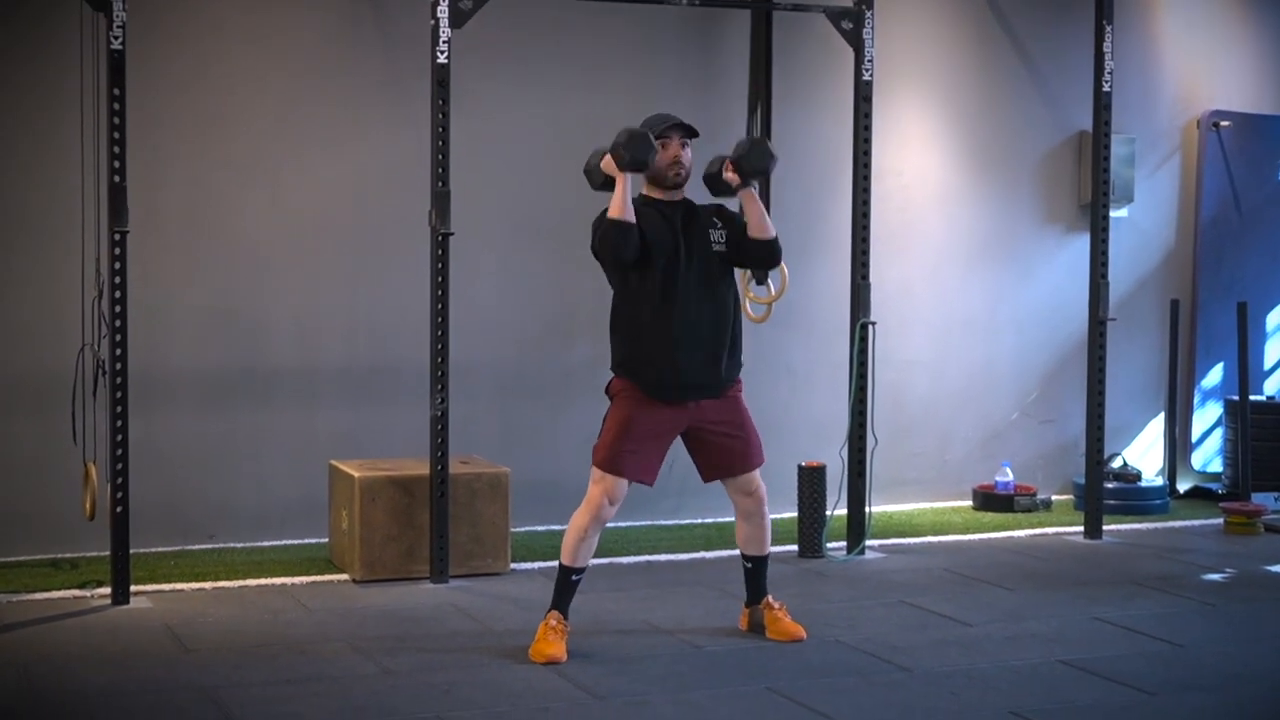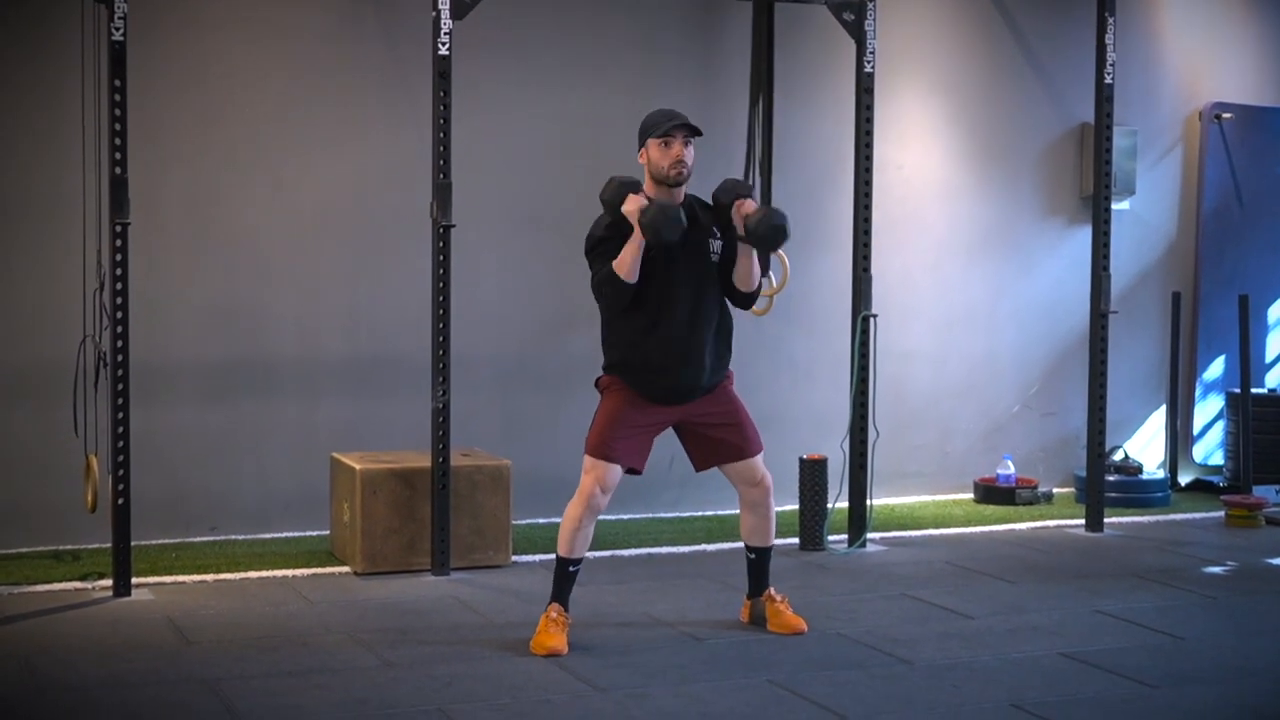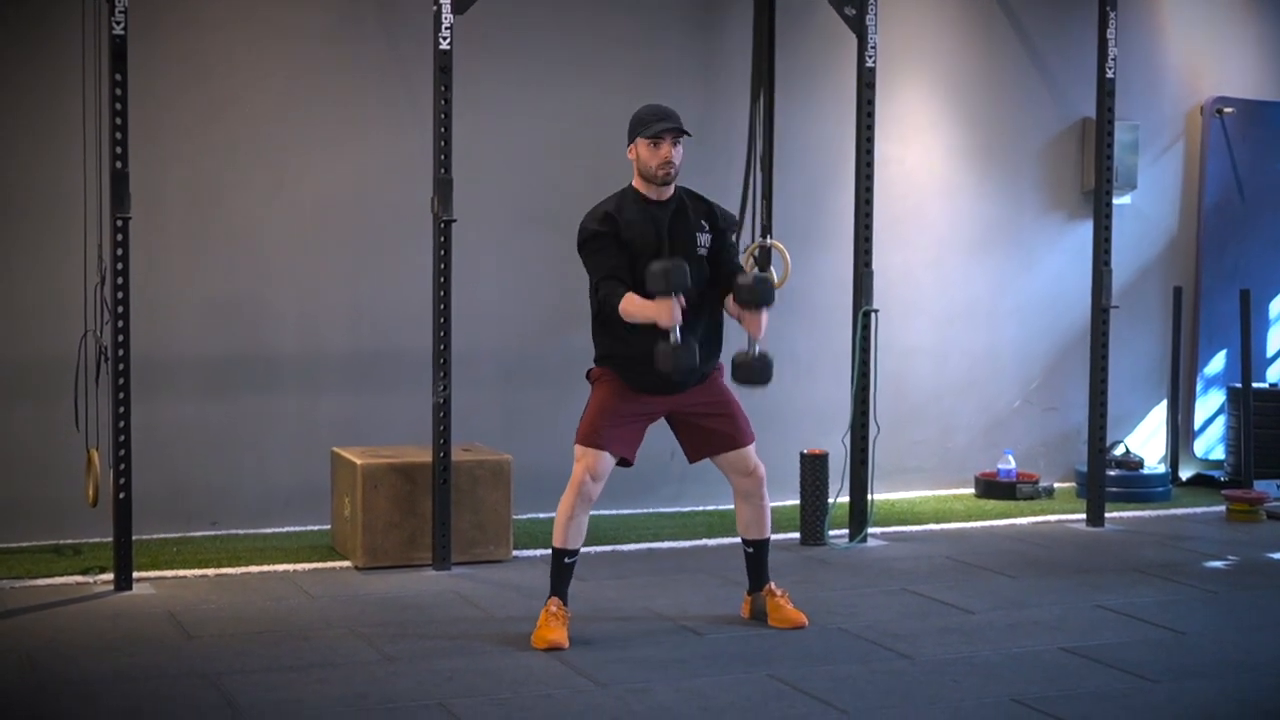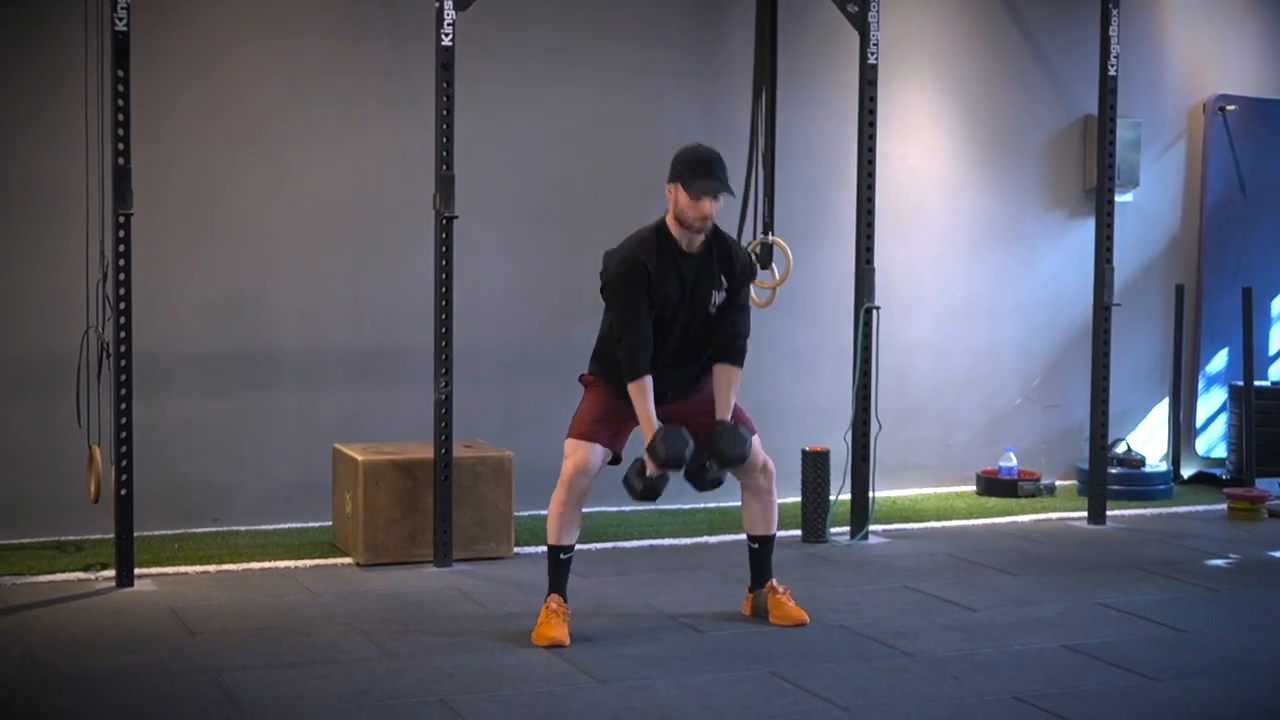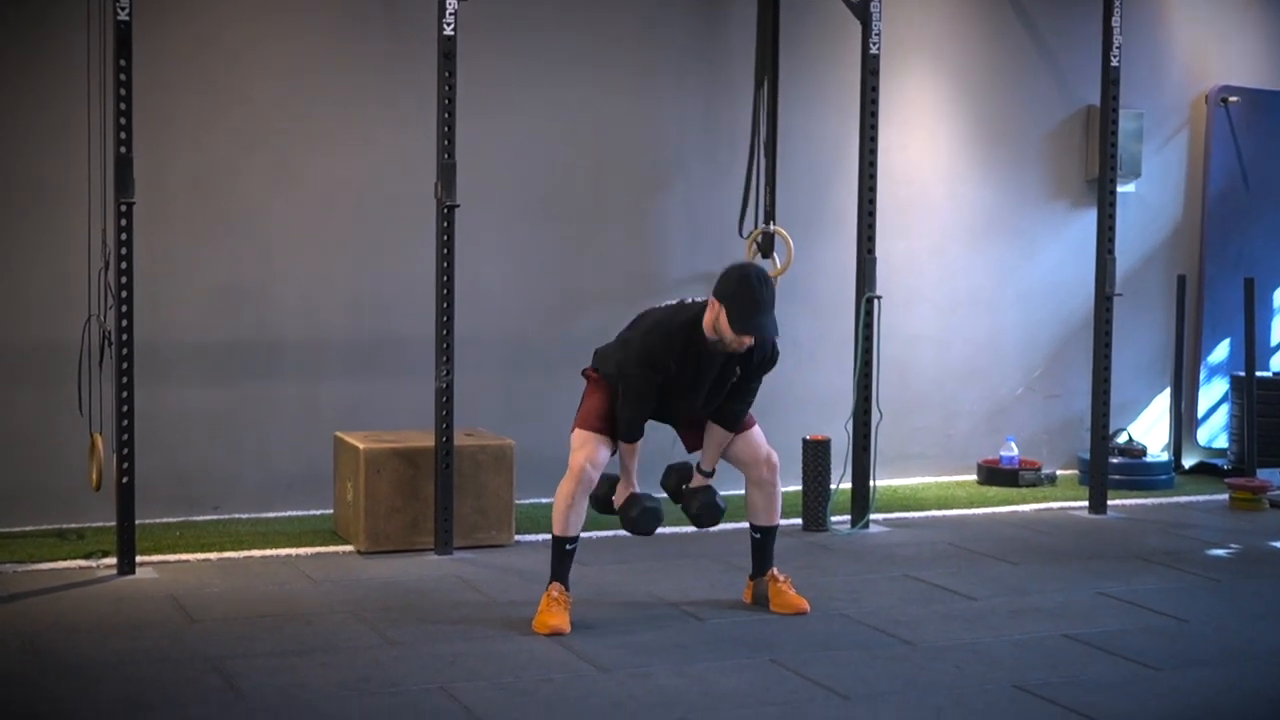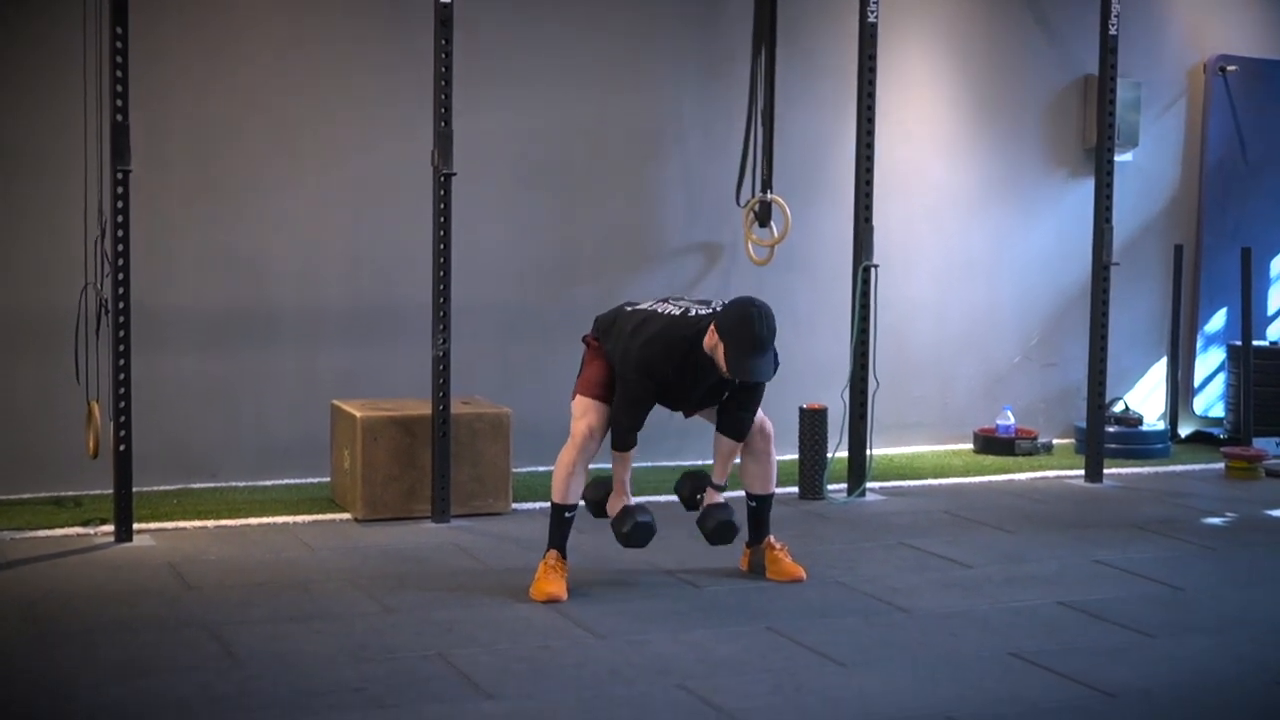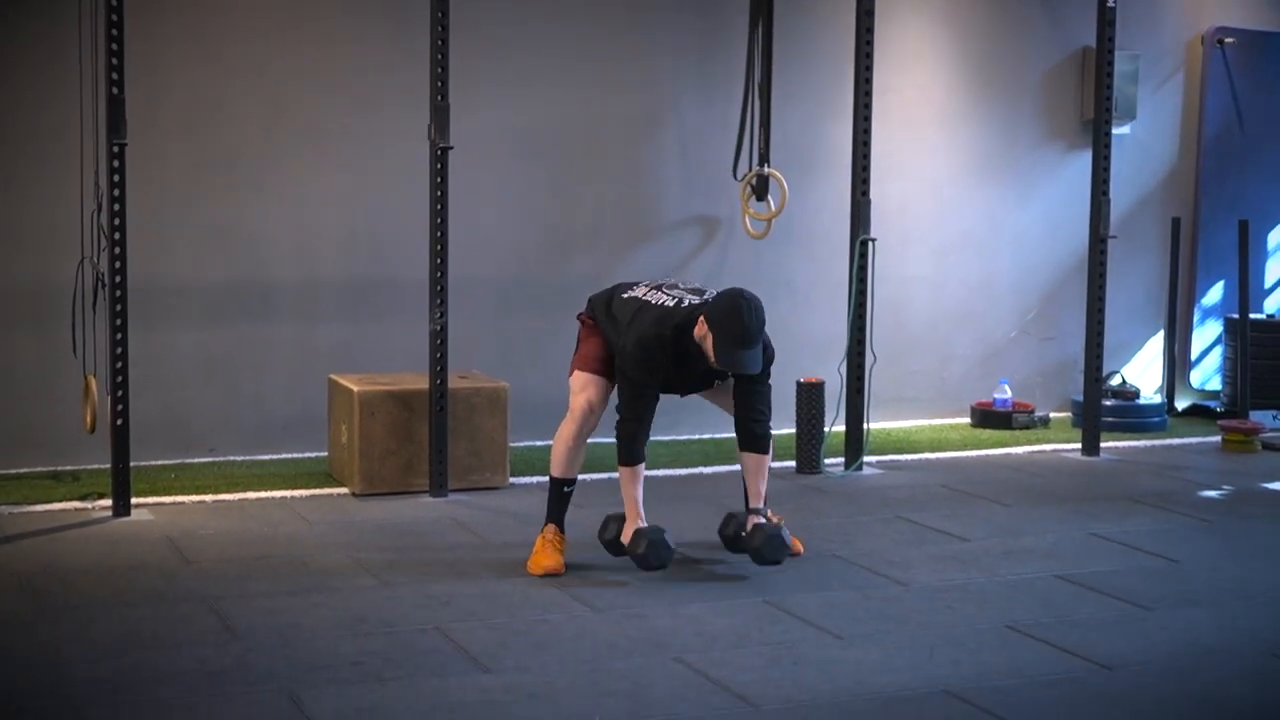
dt=0.2s
person 1, frame 1
left shoulder: (715, 219)
right shoulder: (629, 217)
left elbow: (766, 255)
right elbow: (616, 256)
left wrist: (746, 188)
right wrist: (621, 180)
left hip: (716, 389)
right hip: (646, 391)
left knee: (753, 497)
right knee: (601, 500)
left ankle: (759, 607)
right ankle: (556, 619)
person 1, frame 2
left shoulder: (714, 221)
right shoulder: (615, 225)
left elbow: (745, 295)
right elbow: (612, 296)
left wrist: (747, 237)
right wrist: (637, 231)
left hip: (707, 383)
right hip: (635, 385)
left knee: (759, 484)
right knee: (594, 490)
left ankle: (760, 599)
right ankle: (556, 611)
person 1, frame 3
left shoulder: (709, 216)
right shoulder: (606, 221)
left elbow: (727, 285)
right elbow: (612, 296)
left wrist: (748, 307)
right wrist: (653, 310)
left hip: (698, 375)
right hip: (626, 376)
left knee: (751, 475)
right knee: (586, 479)
left ankle: (761, 593)
right ankle: (556, 605)
person 1, frame 4
left shoulder: (732, 259)
right shoulder: (632, 260)
left elbow: (731, 346)
right elbow: (632, 351)
left wrist: (725, 424)
right wrist: (653, 435)
left hip: (693, 383)
right hip: (619, 381)
left knee: (760, 469)
right knee: (576, 473)
left ankle: (762, 590)
right ankle: (555, 601)
person 1, frame 5
left shoulder: (760, 347)
right shoulder: (653, 339)
left elbow: (729, 412)
right elbow: (631, 417)
left wrist: (704, 472)
right wrist: (627, 483)
left hip: (695, 397)
right hip: (619, 384)
left knee: (765, 462)
right knee: (584, 466)
left ankle: (763, 578)
right ankle: (557, 590)
person 1, frame 6
left shoulder: (758, 357)
right shoulder: (652, 348)
left elbow: (735, 423)
right elbow: (626, 423)
left wrist: (716, 486)
right wrist: (620, 491)
right hip: (613, 349)
left knee: (760, 431)
right knee: (585, 432)
left ankle: (760, 545)
right ankle: (554, 557)
person 1, frame 7
left shoulder: (752, 345)
right shoulder: (646, 341)
left elbow: (755, 427)
right elbow: (633, 427)
left wrist: (755, 511)
right wrist: (634, 518)
left hip: (683, 347)
right hip: (609, 327)
left knee: (756, 412)
right knee: (585, 407)
left ankle: (760, 517)
right ankle: (553, 531)
